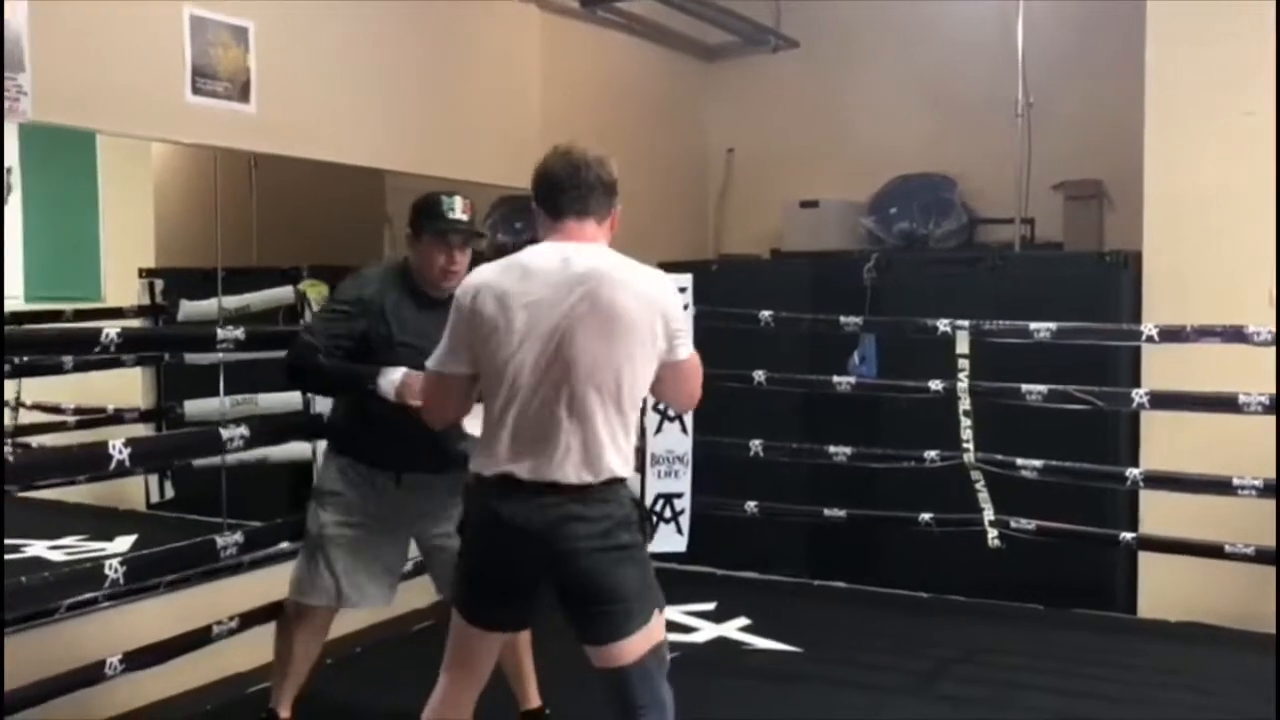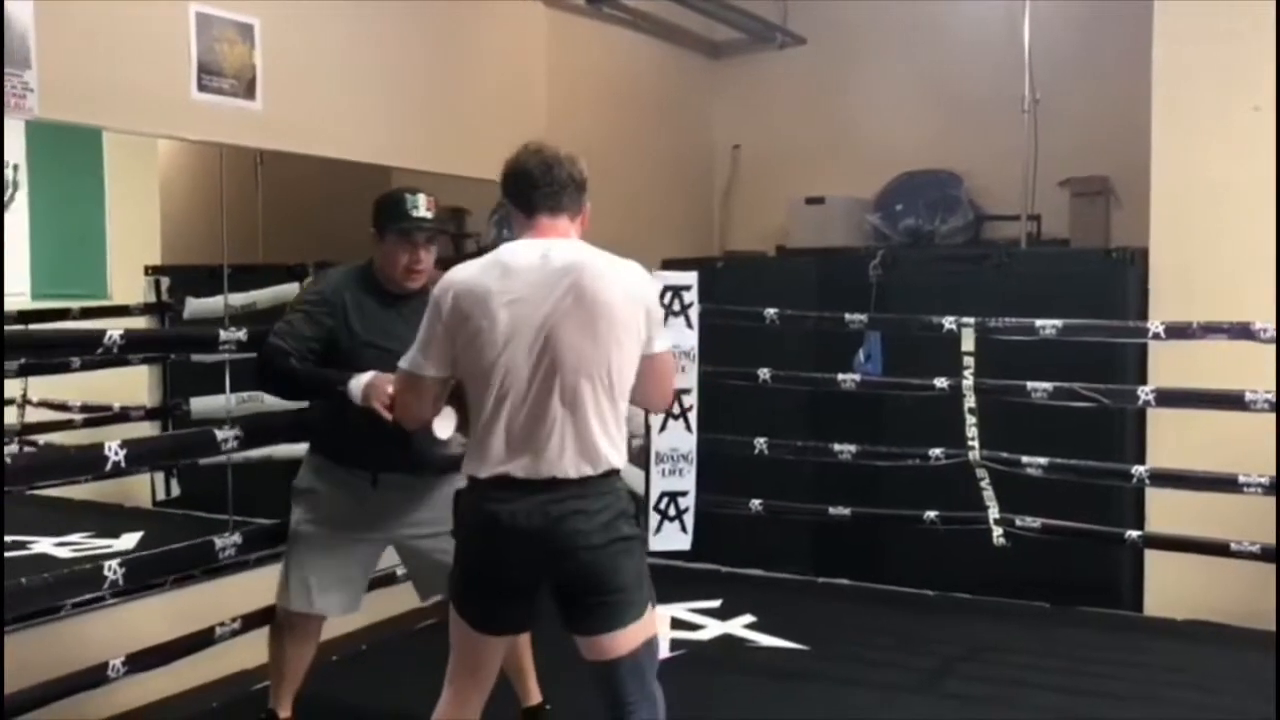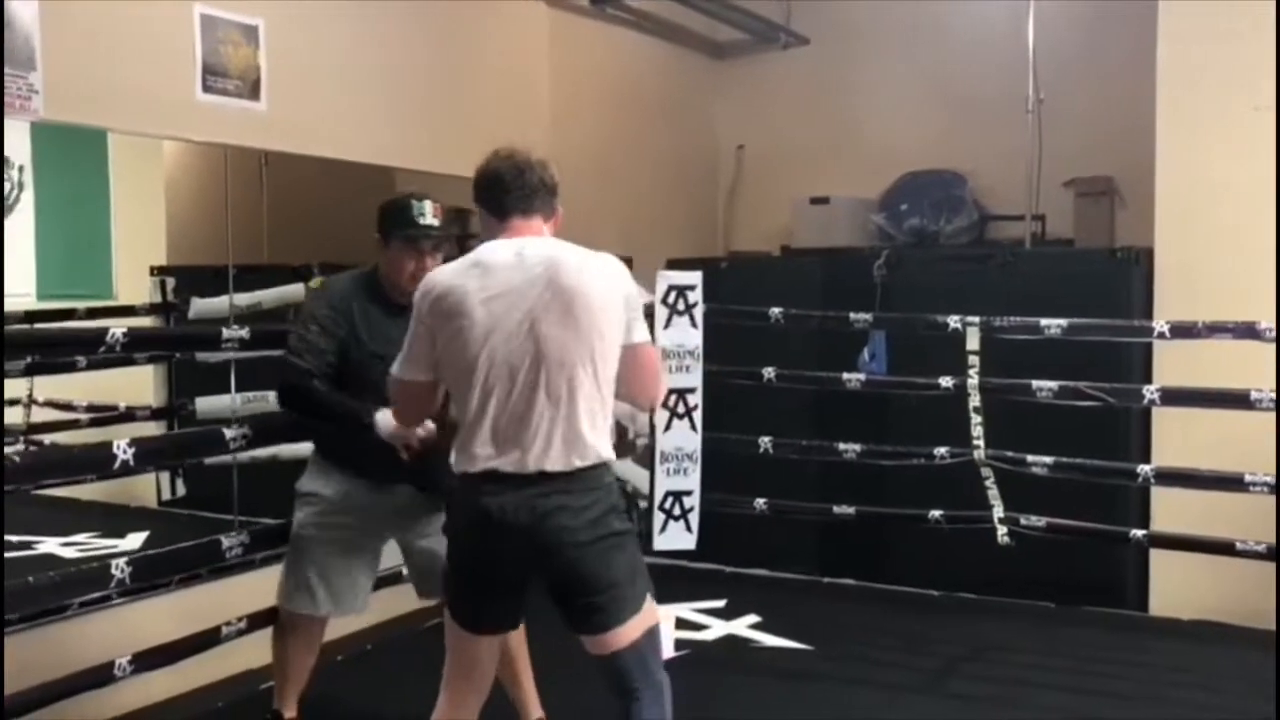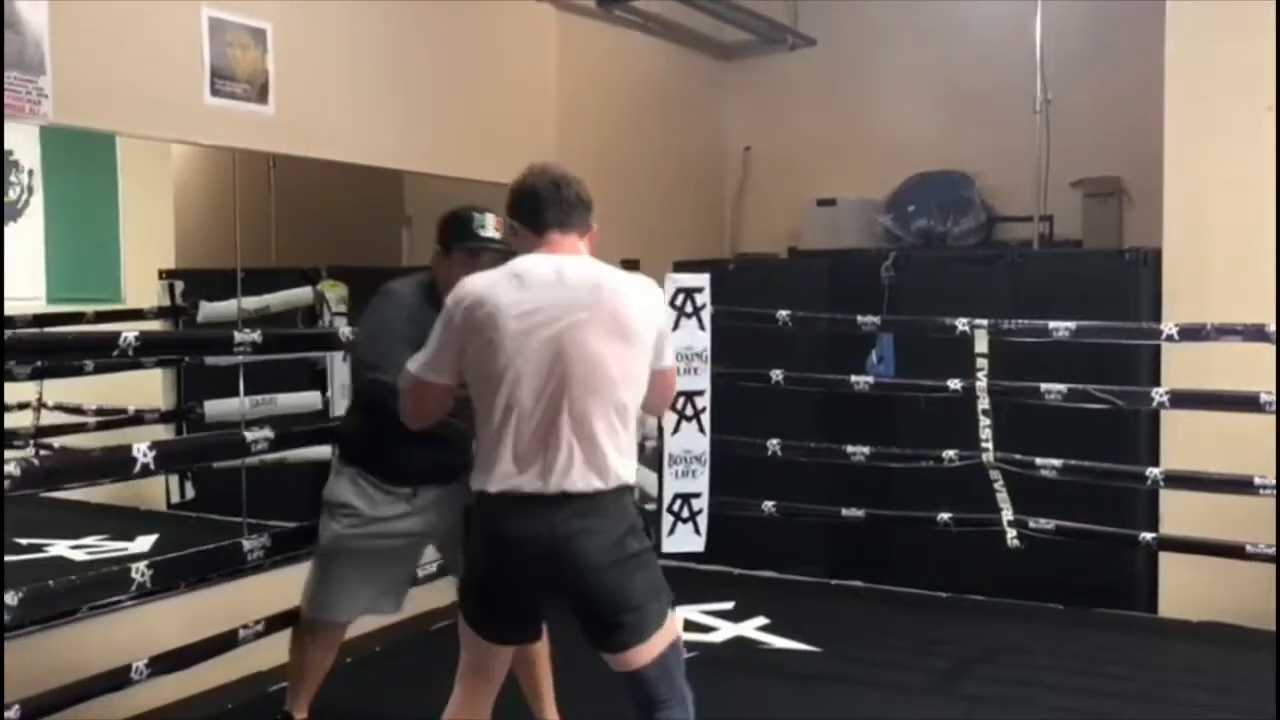
dt=0.2s
person 1, frame 1
left shoulder: (485, 286)
right shoulder: (650, 289)
left elbow: (438, 410)
right elbow: (685, 396)
left hip: (500, 511)
right hip: (595, 518)
person 1, frame 2
left shoulder: (461, 286)
right shoulder: (629, 281)
left elbow: (411, 411)
right elbow: (658, 396)
left hip: (497, 510)
right hip: (592, 508)
person 1, frame 3
left shoulder: (443, 288)
right shoulder: (606, 274)
left elbow: (408, 413)
right elbow: (648, 393)
left hip: (486, 507)
right hip: (581, 503)
person 1, frame 4
left shoulder: (475, 296)
right shoulder: (640, 296)
left elbow: (416, 412)
right elbow: (660, 400)
left hip: (505, 523)
right hip: (601, 524)
person 2, frame 1
right shoulder: (369, 291)
right elbow: (301, 364)
right wrist: (382, 379)
left hip: (451, 479)
right hip: (362, 477)
right knee: (312, 602)
person 2, frame 2
right shoulder: (334, 293)
right elbow: (272, 368)
right wrist: (351, 386)
left hip: (434, 480)
right hip: (342, 479)
right knee: (300, 606)
person 2, frame 3
right shoulder: (339, 299)
right elbow: (295, 389)
right wrist: (377, 421)
left hip: (438, 484)
right hip: (344, 482)
right knee: (302, 608)
person 2, frame 4
right shoulder: (399, 303)
right elbow: (381, 400)
right wrist: (477, 436)
left hip: (460, 483)
right hip: (374, 487)
right knee: (324, 612)
